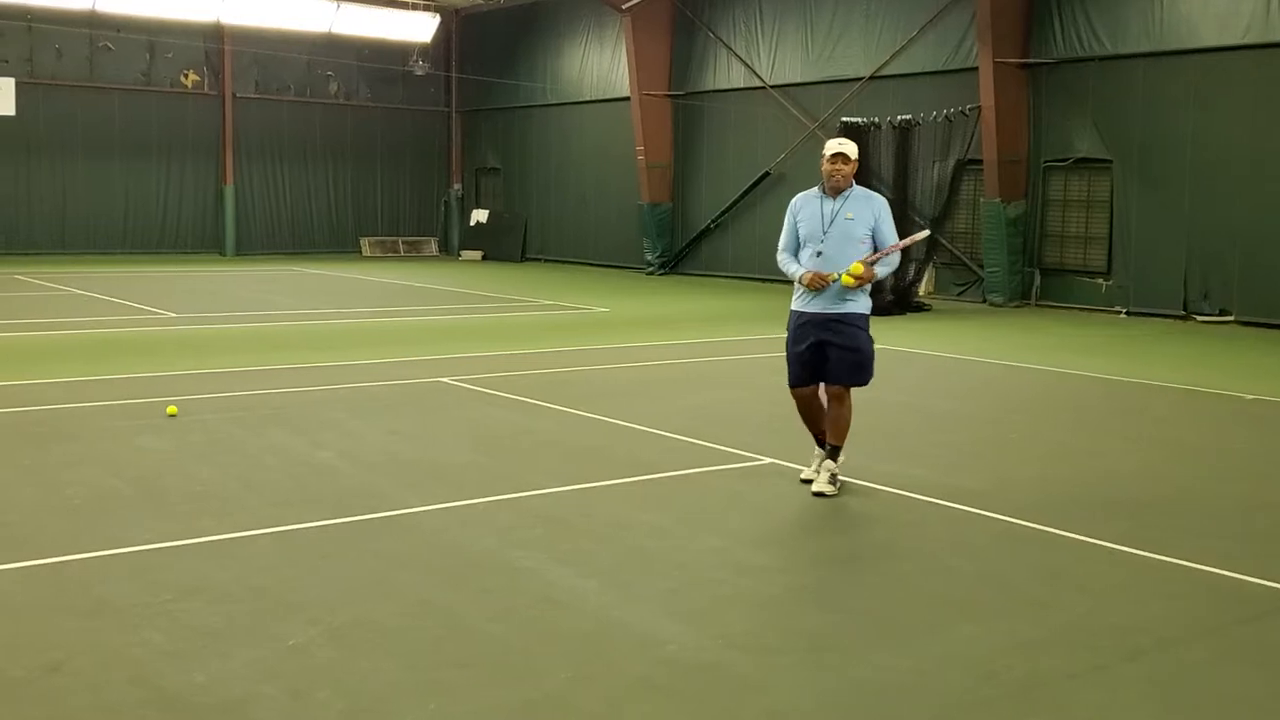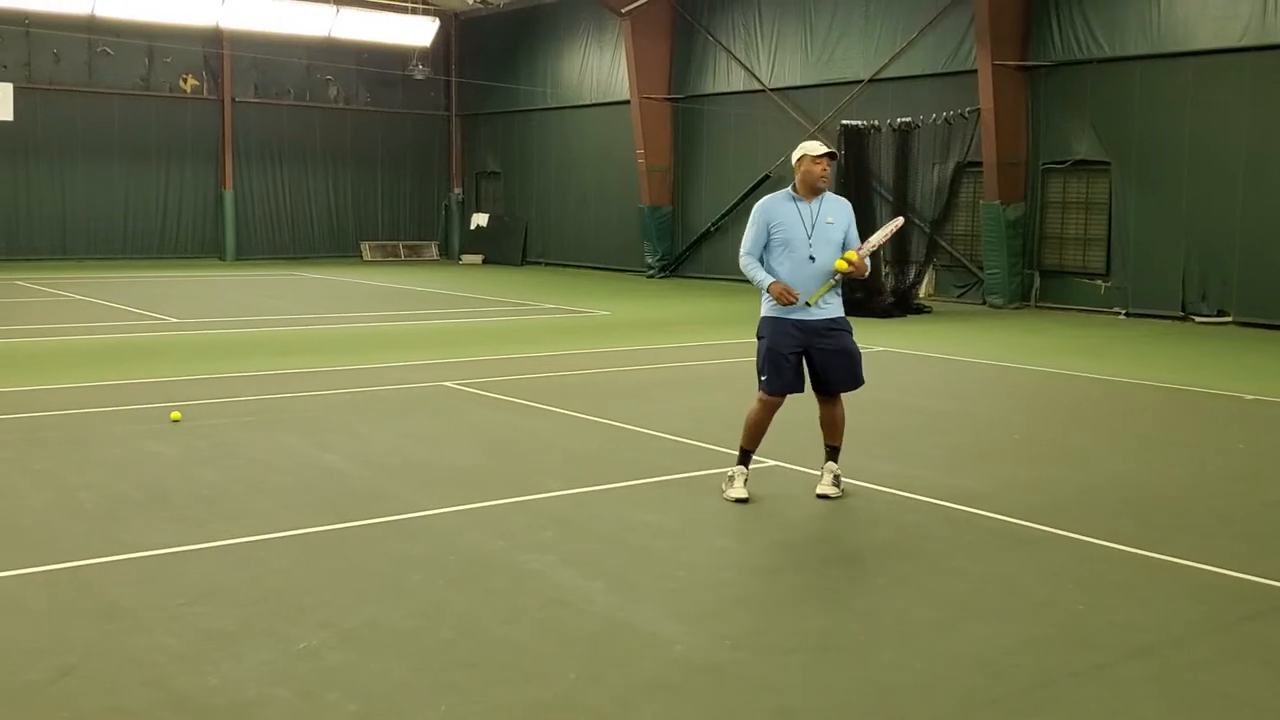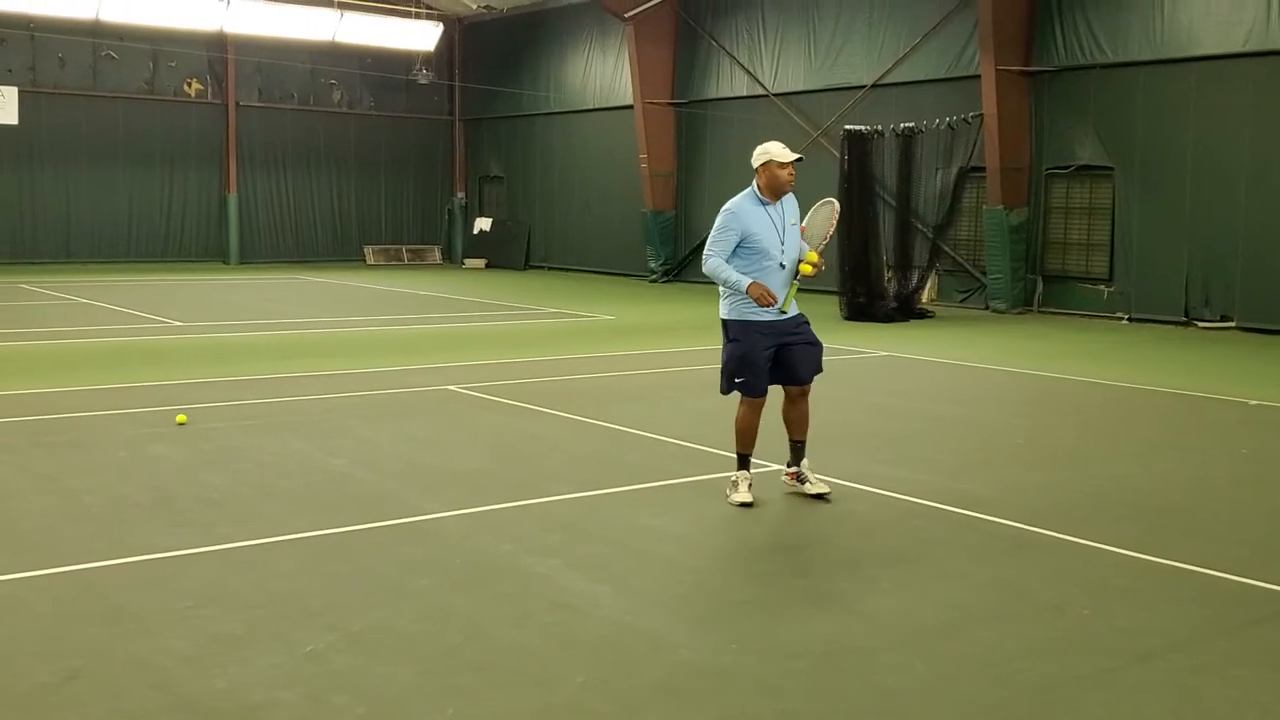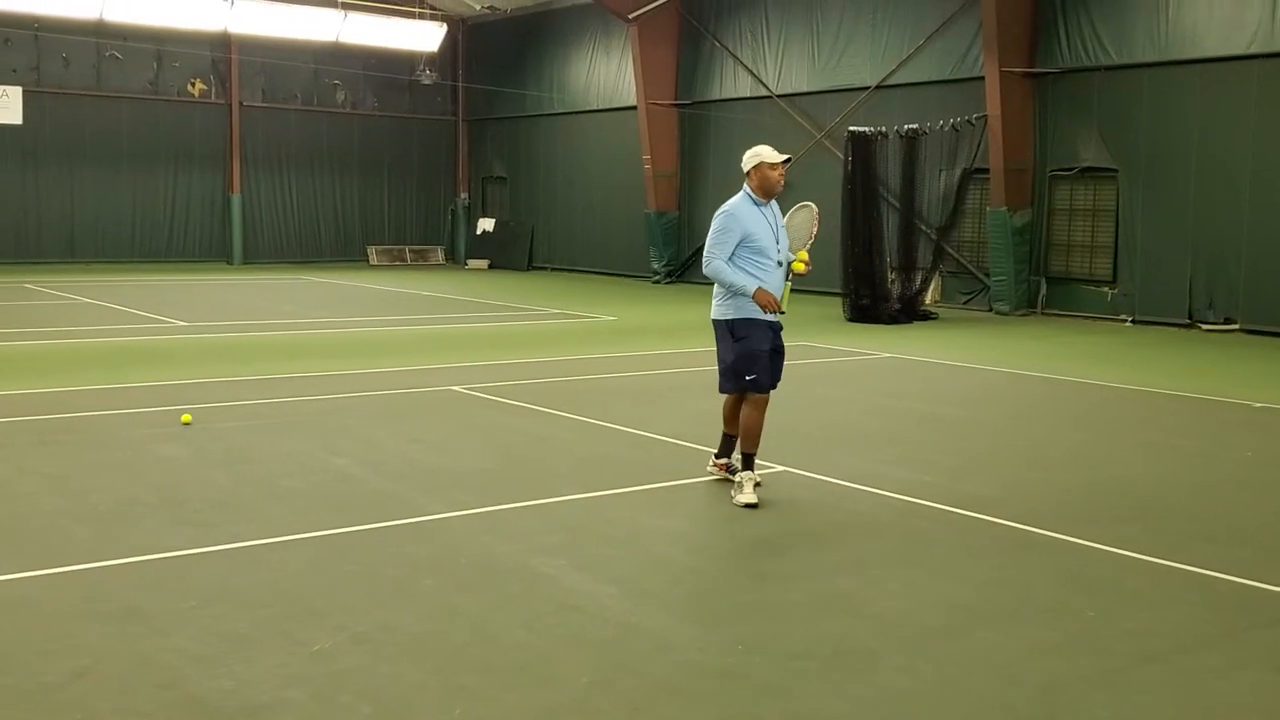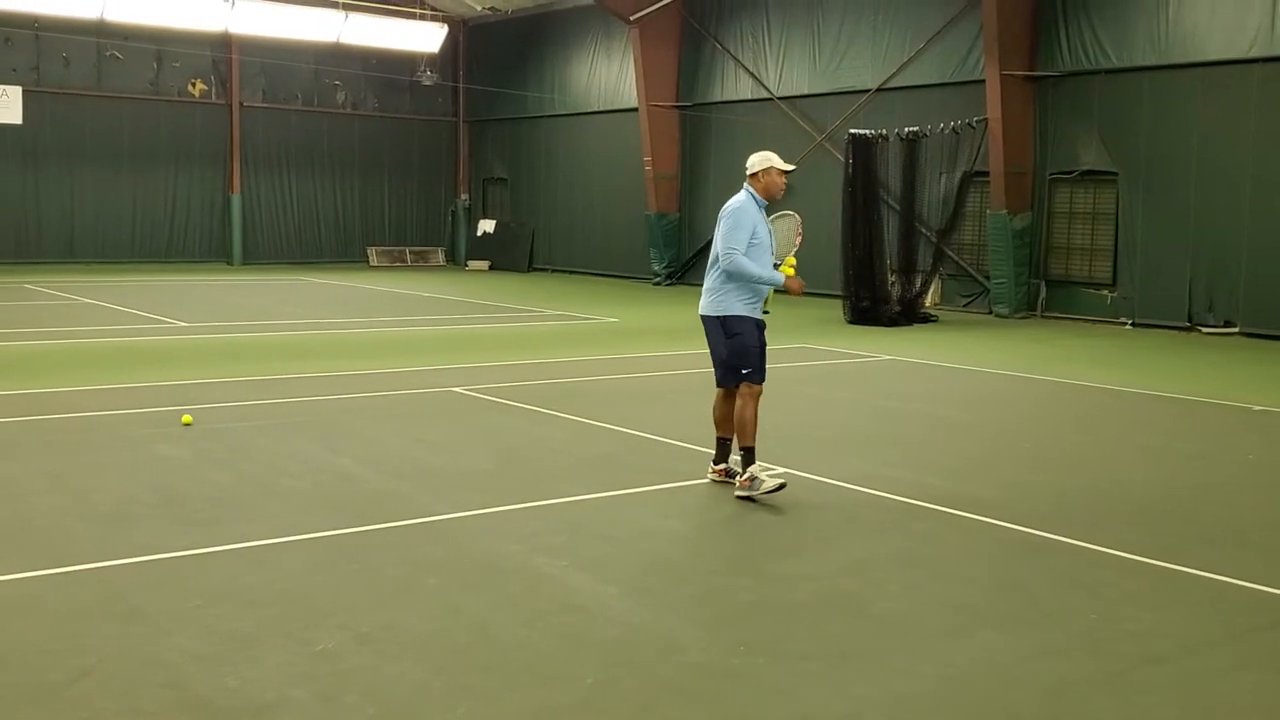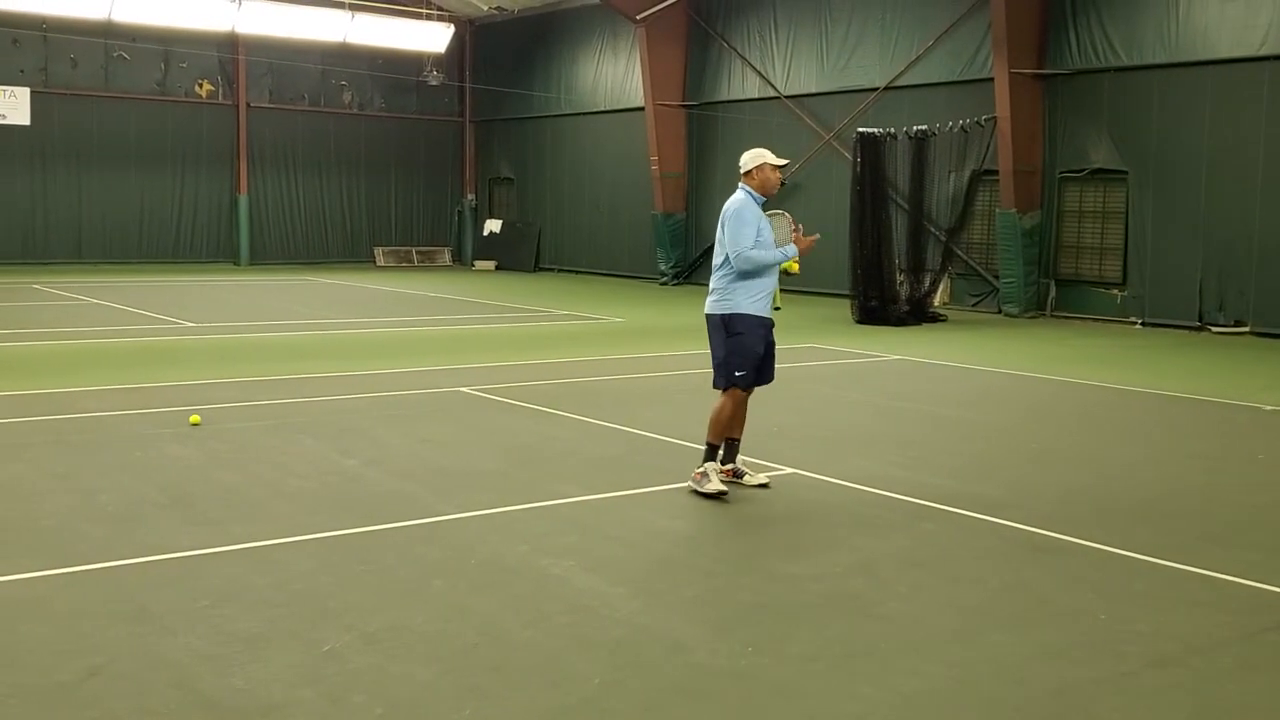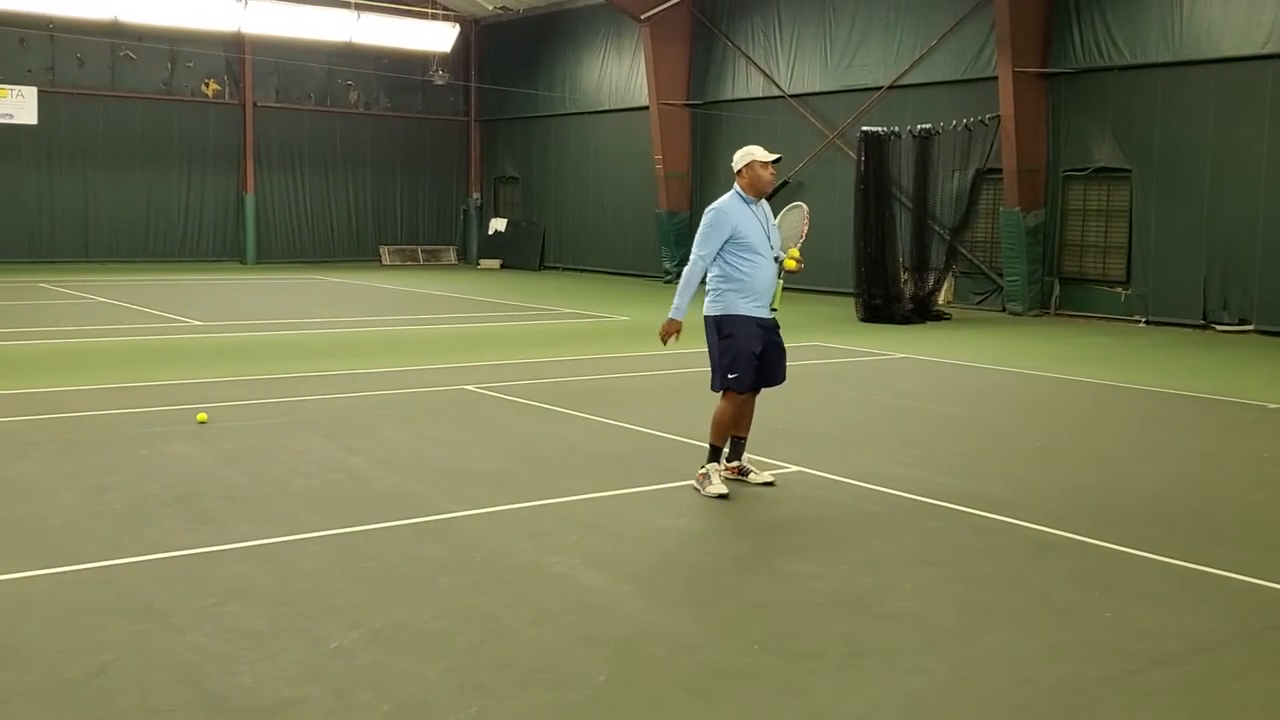
dt=0.5s
person 1, frame 1
left shoulder: (874, 204)
right shoulder: (800, 204)
left elbow: (892, 254)
right elbow: (784, 253)
left wrist: (874, 273)
right wrist: (801, 275)
left hip: (849, 314)
right hip: (804, 312)
left knee: (838, 391)
right knee: (802, 389)
left ankle: (830, 464)
right ankle: (825, 447)
person 1, frame 2
left shoulder: (842, 208)
right shoulder: (768, 207)
left elbow: (858, 254)
right elbow: (747, 257)
left wrist: (862, 267)
right wrist: (770, 284)
left hip: (828, 319)
right hip: (779, 319)
left knee: (830, 395)
right knee: (770, 397)
left ankle: (831, 466)
right ankle: (740, 468)
person 1, frame 3
left shoulder: (790, 203)
right shoulder: (736, 212)
right elbow: (710, 262)
left wrist: (808, 259)
right wrist: (748, 286)
left hip: (786, 315)
right hip: (746, 320)
left knee: (799, 387)
right knee: (753, 397)
left ankle: (797, 466)
right ankle: (742, 474)
person 1, frame 4
left shoulder: (772, 208)
right shoulder: (733, 212)
right elbow: (711, 263)
left wrist: (794, 261)
right wrist: (753, 290)
left hip: (766, 317)
right hip: (740, 318)
left knee: (743, 392)
right knee: (756, 394)
left ankle: (723, 458)
right ankle: (745, 474)
person 1, frame 5
left shoulder: (755, 209)
right shoulder: (741, 208)
right elbow: (730, 260)
left wrist: (777, 273)
right wrist: (780, 280)
left hip: (742, 312)
right hip: (728, 313)
left knee: (731, 387)
right knee: (749, 388)
left ankle: (720, 464)
right ankle: (749, 474)
person 1, frame 6
left shoulder: (751, 206)
right shoulder: (741, 206)
right elbow: (742, 259)
left wrist: (784, 263)
right wrist: (791, 250)
left hip: (752, 313)
right hip: (734, 313)
left knee: (742, 390)
right knee: (735, 390)
left ankle: (729, 463)
right ankle: (706, 468)
person 1, frame 7
left shoulder: (764, 209)
right shoulder: (723, 211)
right elbow: (697, 263)
left wrist: (787, 263)
right wrist: (676, 313)
left hip: (762, 315)
right hip: (731, 316)
left knee: (751, 389)
right knee: (734, 392)
left ankle: (735, 461)
right ankle: (709, 468)
